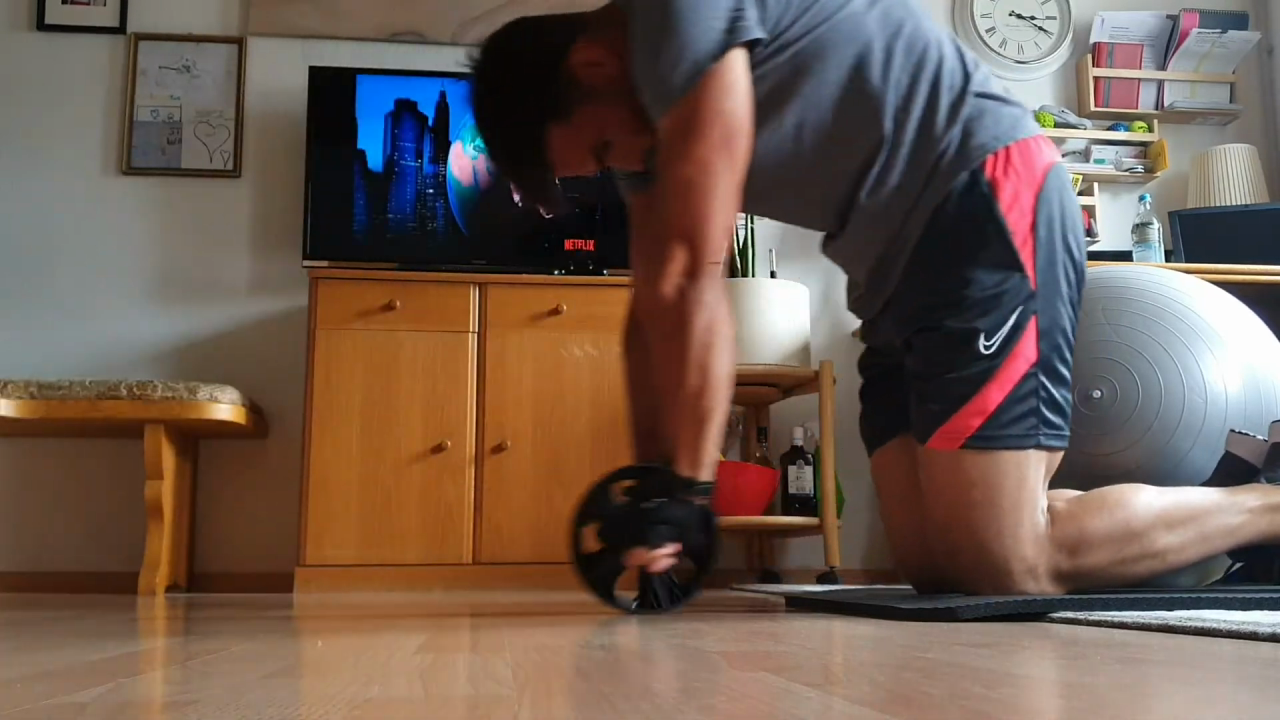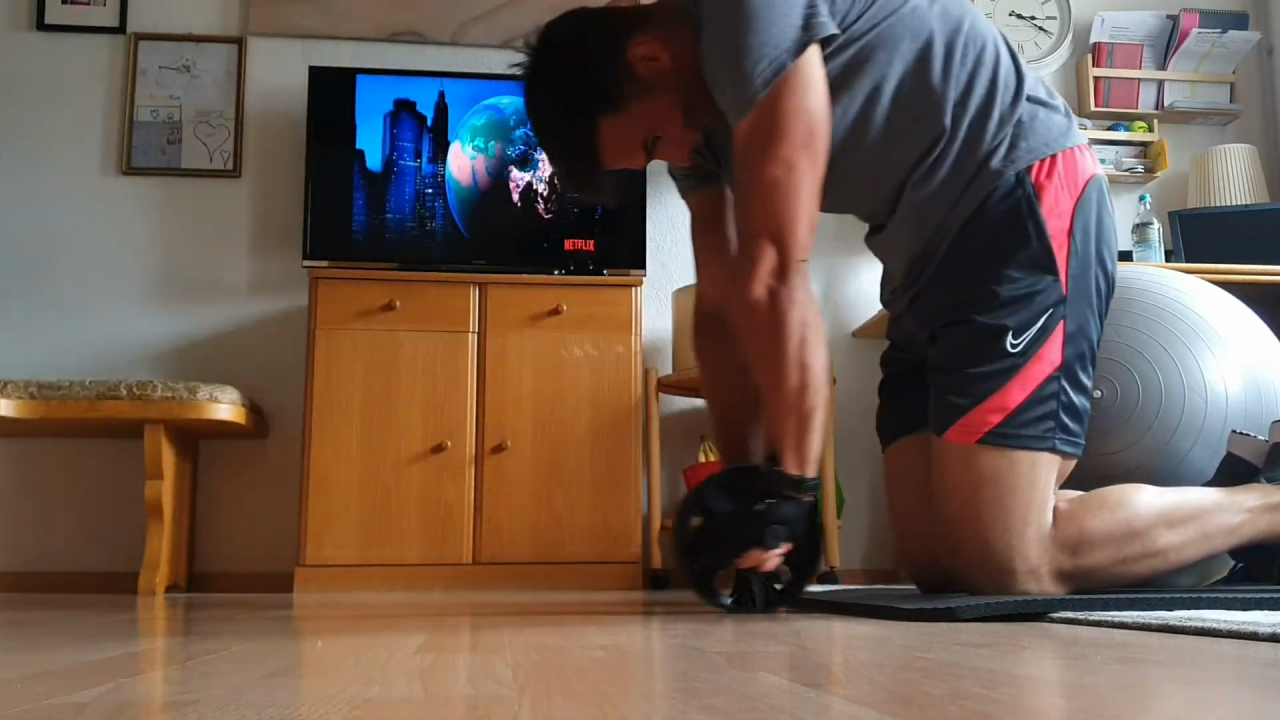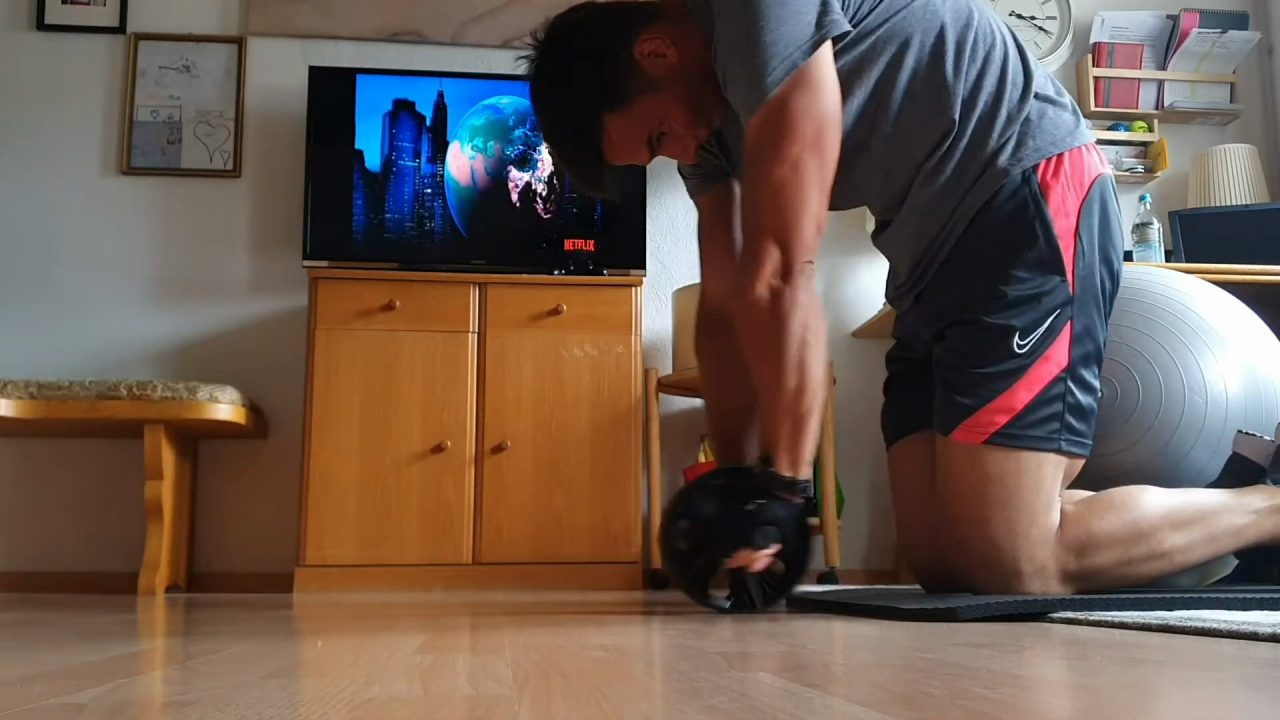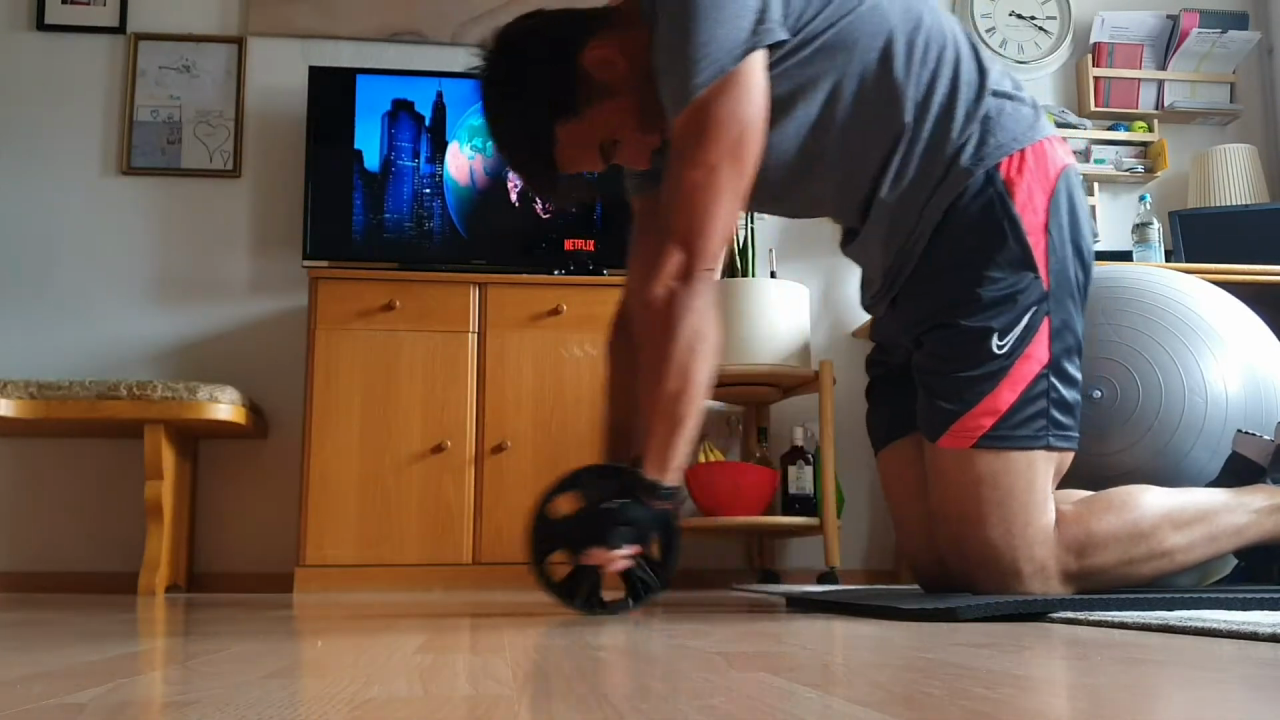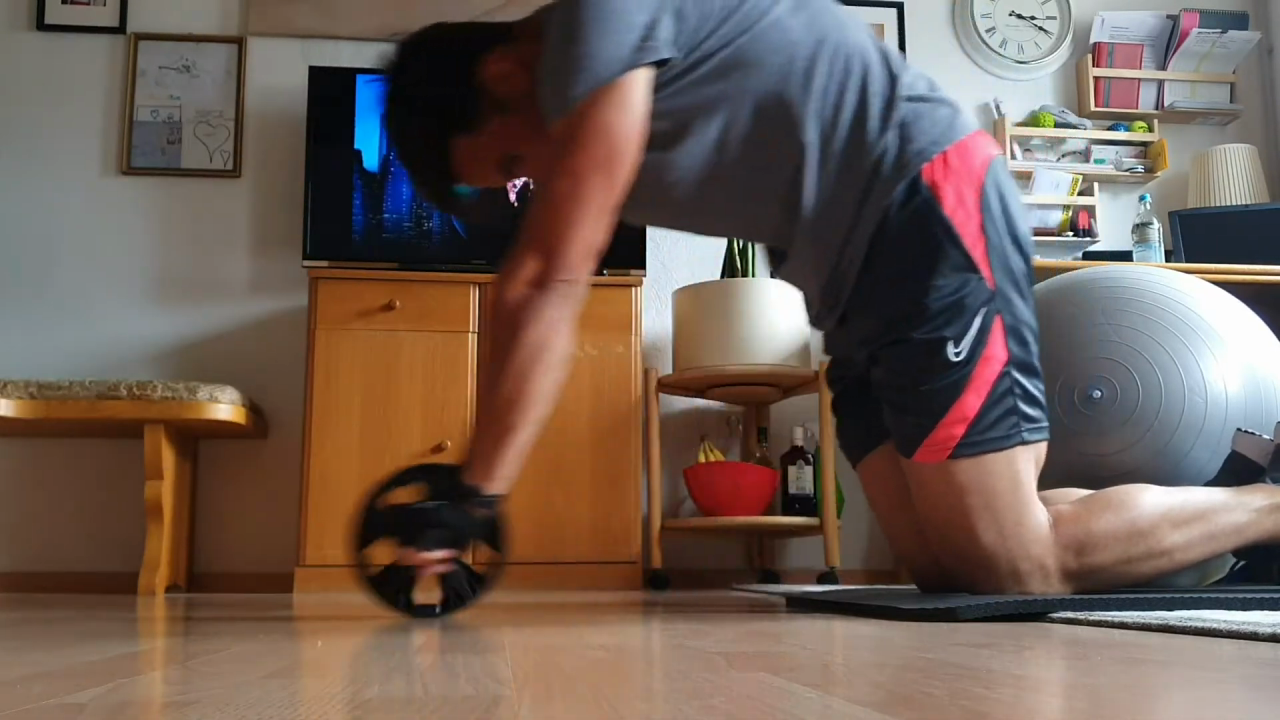
dt=0.3s
person 1, frame 1
right shoulder: (648, 113)
left elbow: (689, 277)
right elbow: (653, 308)
left hip: (991, 203)
right hip: (902, 259)
left knee: (1000, 567)
right knee: (931, 561)
person 1, frame 2
right shoulder: (702, 113)
left elbow: (774, 275)
right elbow: (720, 305)
left wrist: (790, 488)
right hip: (935, 255)
left knee: (1005, 564)
right knee: (935, 562)
person 1, frame 3
right shoulder: (708, 112)
left elbow: (779, 274)
right elbow: (726, 304)
right hip: (939, 253)
left knee: (1011, 565)
right knee: (939, 561)
person 1, frame 4
right shoulder: (662, 107)
left elbow: (686, 276)
right elbow: (648, 304)
left hip: (1000, 201)
right hip: (913, 258)
left knee: (1011, 566)
right knee: (940, 561)
person 1, frame 5
right shoulder: (587, 118)
left elbow: (544, 286)
right elbow: (554, 307)
left wrist: (471, 500)
right wrist: (474, 494)
left hip: (934, 207)
right hip: (861, 272)
left knee: (1014, 564)
right knee: (943, 560)
